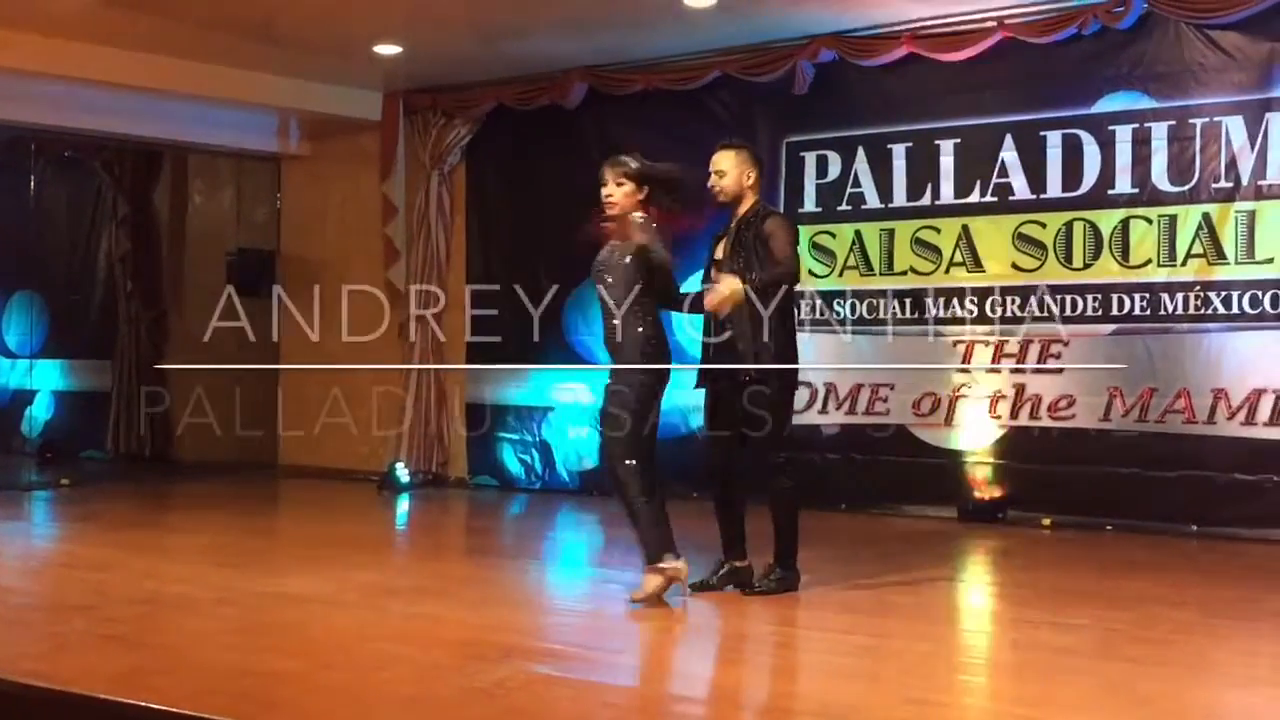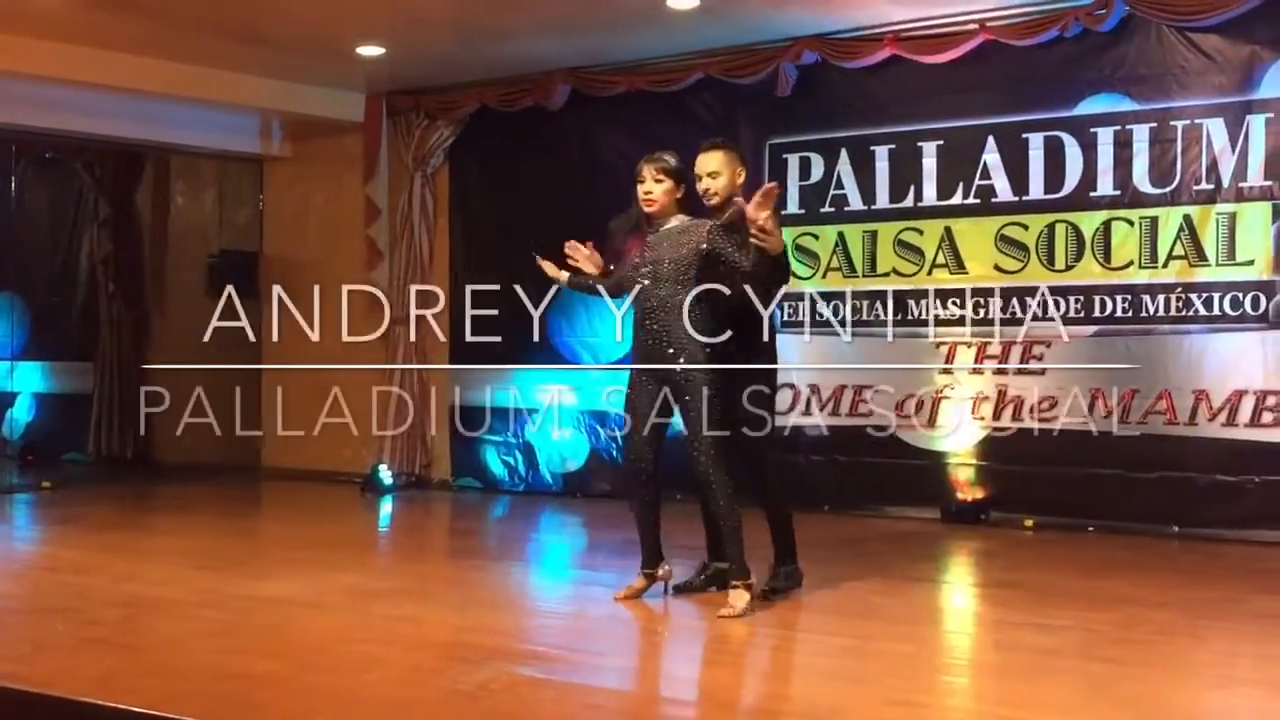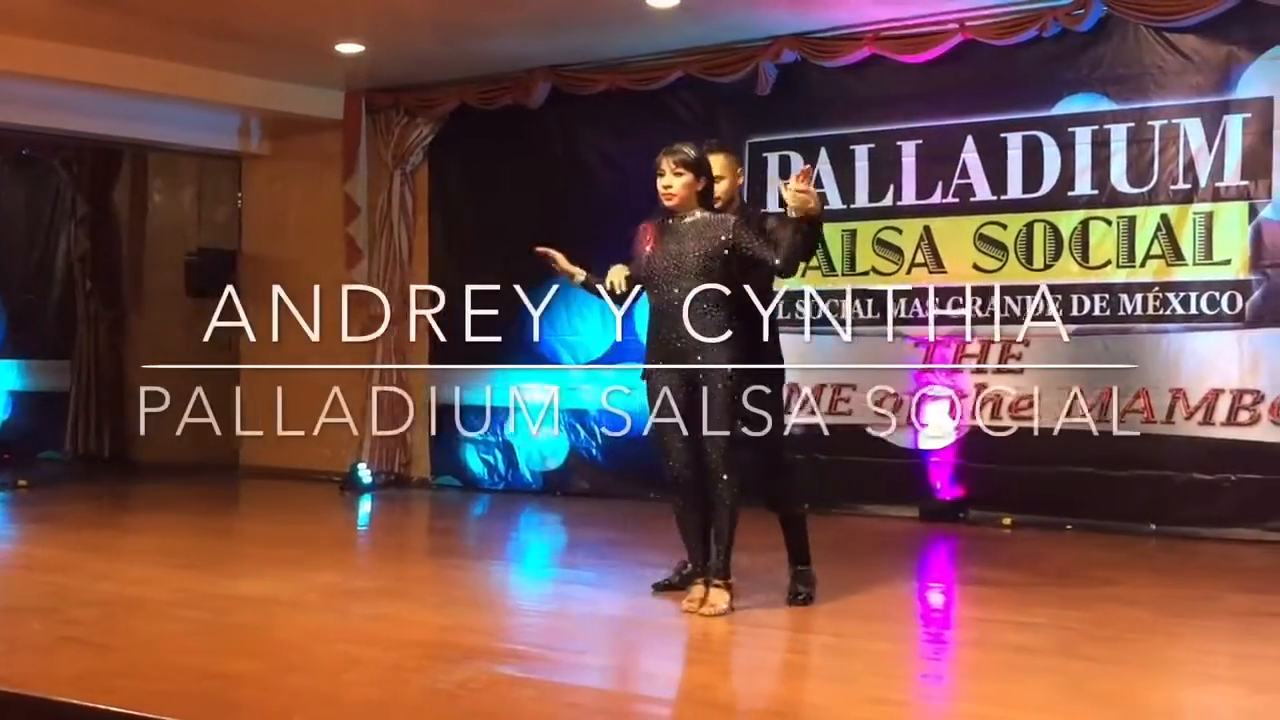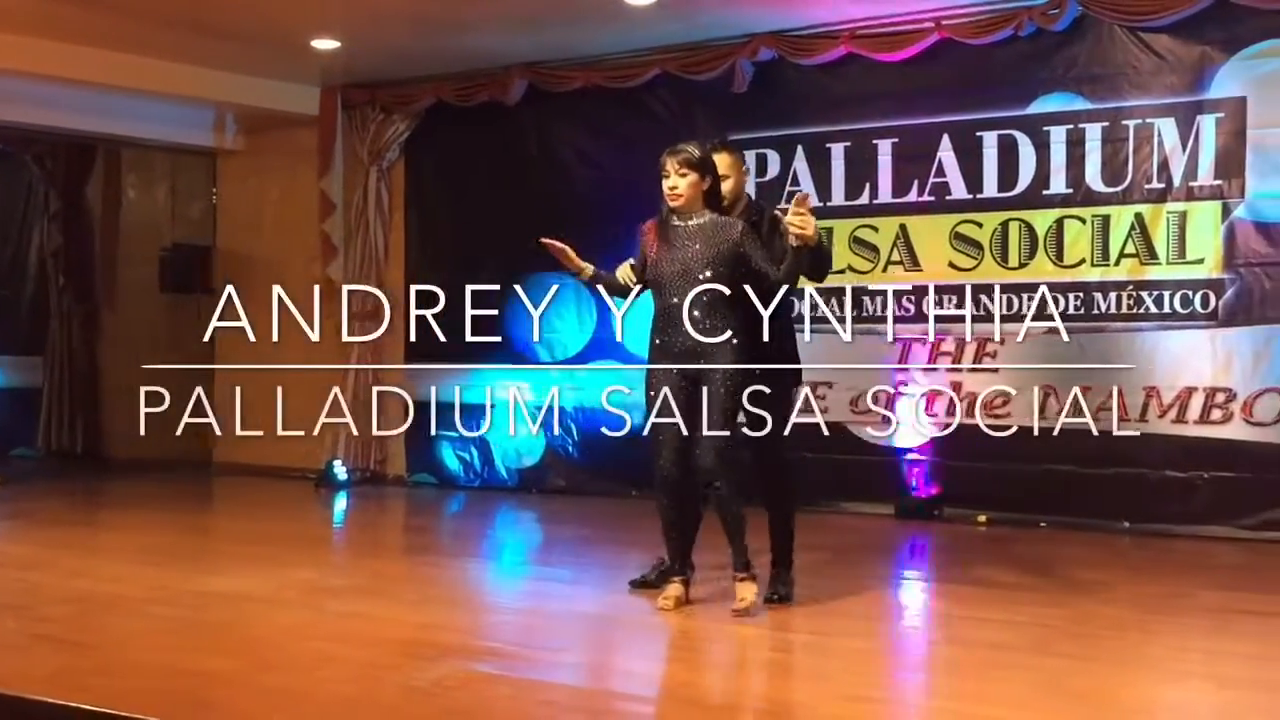
dt=0.3s
person 1, frame 1
left shoulder: (645, 228)
right shoulder: (618, 234)
left elbow: (665, 270)
left wrist: (637, 242)
left hip: (641, 355)
right hip: (631, 357)
left knee: (620, 455)
right knee: (633, 456)
left ankle: (663, 559)
right ankle: (663, 558)
person 1, frame 2
left shoulder: (703, 231)
right shoulder: (639, 240)
left elbow: (749, 268)
right elbow: (616, 287)
right wrist: (565, 277)
left hip: (691, 358)
right hip: (647, 363)
left knee: (707, 464)
right knee: (640, 465)
left ankle: (739, 578)
right ankle: (652, 567)
person 1, frame 3
left shoulder: (726, 227)
right shoulder: (649, 234)
left elbow: (779, 265)
right elbow: (625, 291)
right wrist: (575, 274)
left hip: (715, 355)
right hip: (665, 359)
left knee: (718, 464)
right knee: (679, 467)
left ankle: (721, 579)
right ankle: (698, 574)
person 1, frame 4
left shoulder: (732, 231)
right shoulder: (653, 233)
left elbow: (779, 283)
right elbow: (630, 288)
left wrist: (799, 244)
right wrist: (583, 269)
left hip: (718, 357)
right hip: (666, 358)
left knee: (711, 462)
right knee: (668, 468)
left ankle: (743, 571)
right ankle: (678, 574)
person 2, frame 1
left shoulder: (772, 225)
right shoulder: (725, 233)
left elbow: (787, 271)
left wrist: (742, 284)
left hip: (766, 365)
right hip: (726, 364)
left knee: (769, 462)
right knee: (722, 462)
left ankle: (785, 566)
right ankle: (735, 562)
person 2, frame 2
left shoulder: (754, 228)
left elbow: (773, 281)
left wrist: (777, 250)
right wrist: (604, 271)
left hip: (747, 363)
left knee: (752, 462)
left ankle: (787, 564)
right ankle: (718, 562)
person 2, frame 3
left shoulder: (762, 227)
left elbow: (798, 253)
left wrist: (809, 215)
left hip: (753, 365)
left knee: (767, 464)
left ankle: (801, 567)
person 2, frame 4
left shoulder: (771, 224)
left elbow: (815, 271)
left wrist: (811, 242)
right wrist: (631, 269)
left hip: (766, 363)
left knee: (769, 462)
left ankle: (781, 568)
